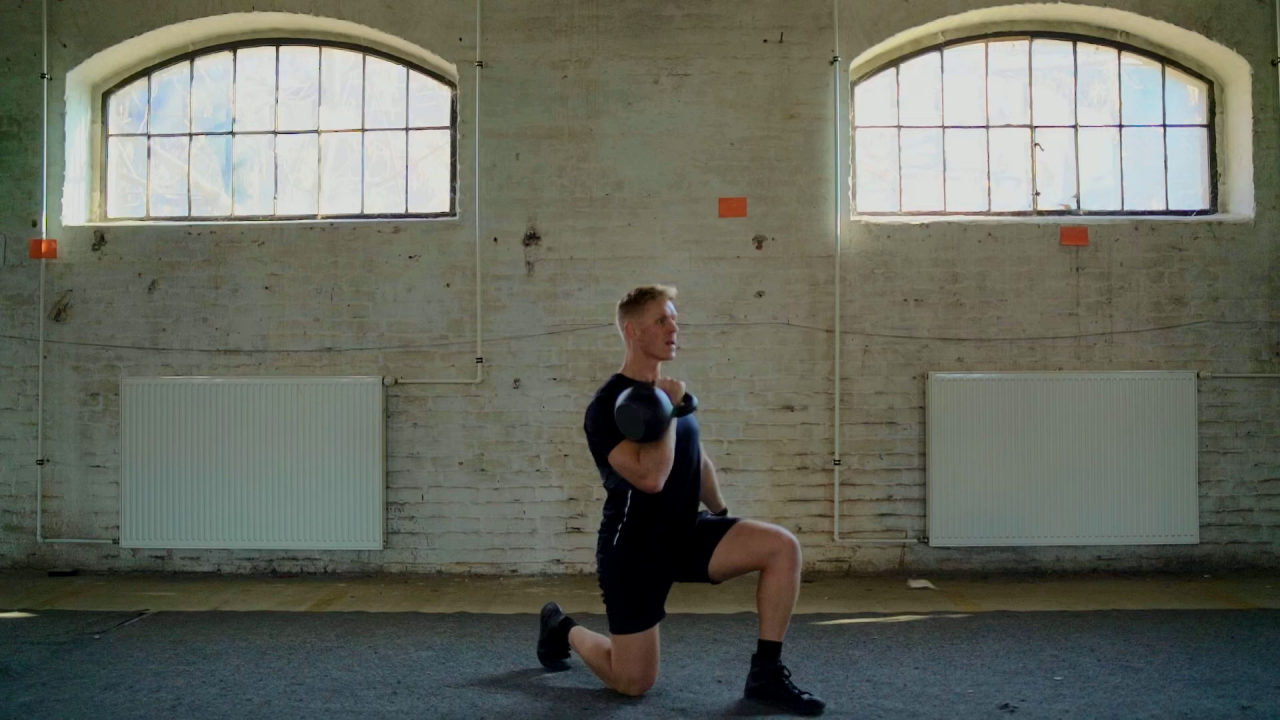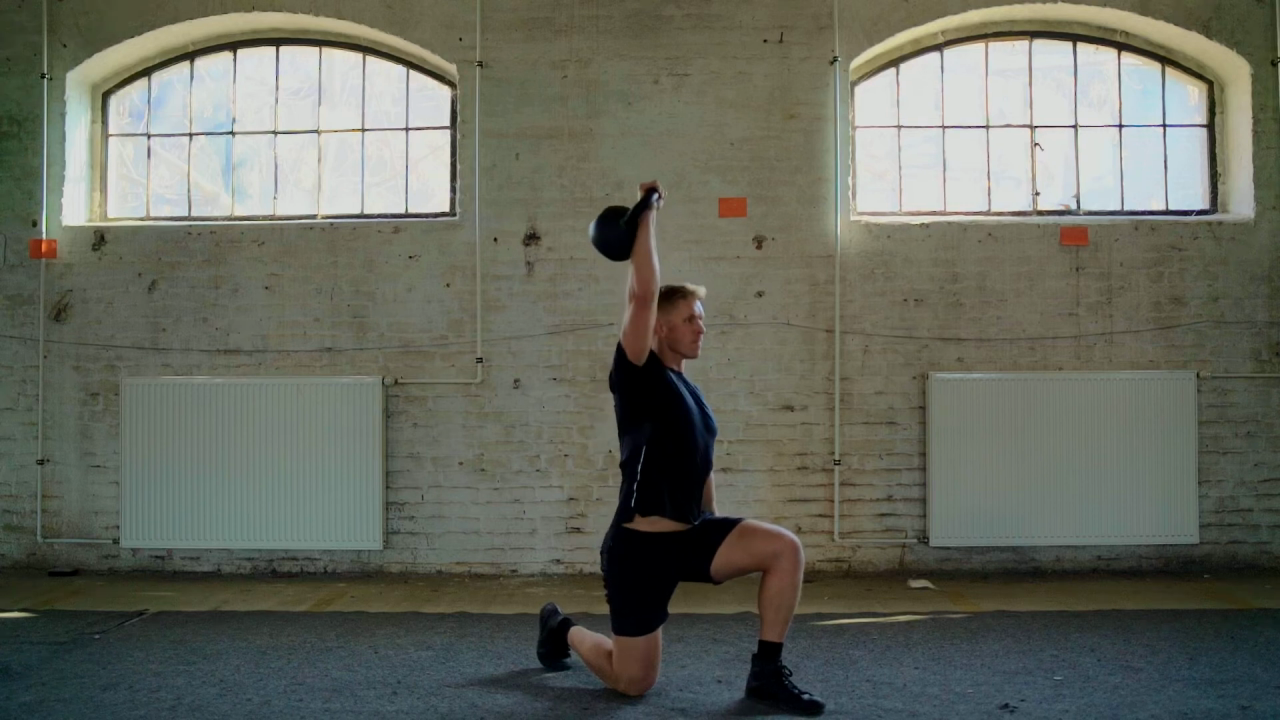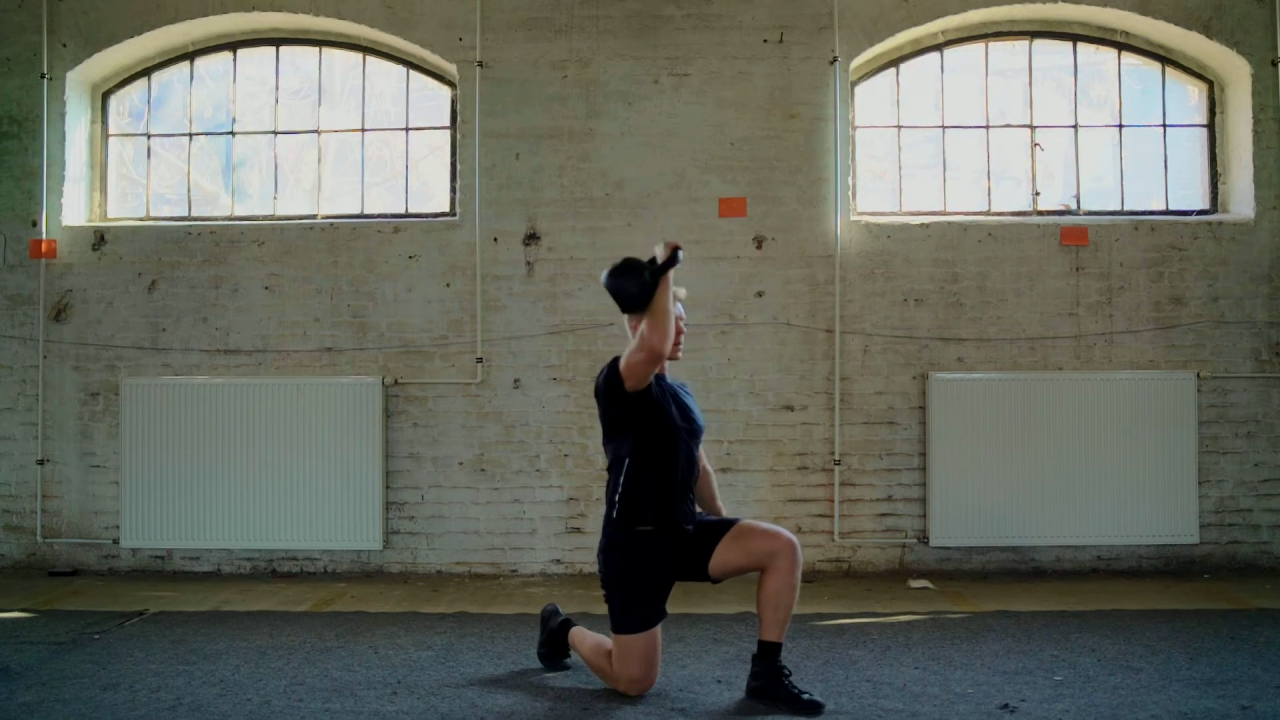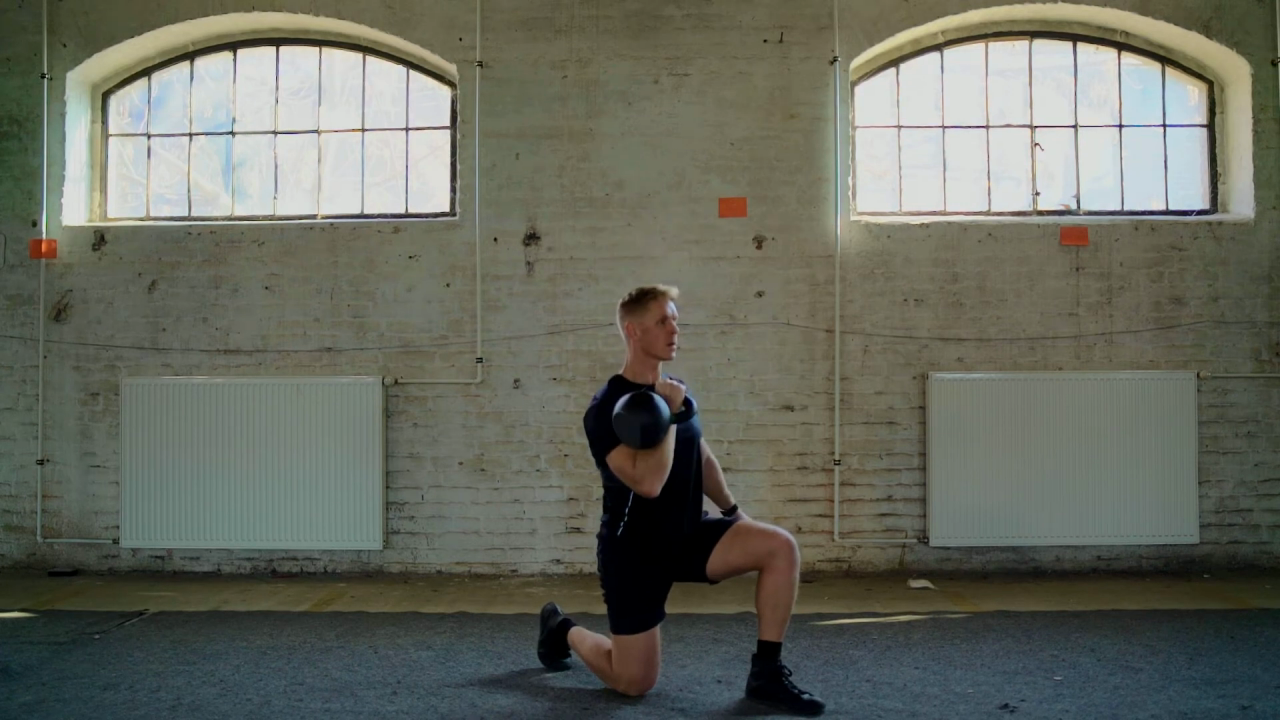
dt=1s
person 1, frame 1
left shoulder: (669, 390)
right shoulder: (609, 407)
right elbow: (651, 478)
left wrist: (721, 514)
right wrist: (669, 409)
left hip: (685, 534)
right hip: (634, 551)
left knee: (782, 547)
right knee: (634, 683)
left ankle: (766, 673)
right ankle: (564, 630)
person 1, frame 2
left shoulder: (688, 392)
right shoulder: (637, 376)
right elbow: (642, 296)
left wrist: (714, 527)
right wrist: (646, 217)
left hip: (688, 536)
right hip: (640, 548)
left knee: (785, 549)
left ankle: (767, 672)
right ankle: (562, 630)
person 1, frame 3
left shoulder: (680, 393)
right shoulder: (618, 383)
right elbow: (654, 345)
left wrist: (724, 528)
right wrist: (664, 269)
left hip: (684, 533)
right hip: (636, 547)
left knee: (783, 546)
right knee: (634, 682)
left ankle: (766, 673)
right ankle: (562, 630)
person 1, frame 4
left shoulder: (675, 390)
right shoulder: (607, 409)
left elbow: (701, 458)
right elbow: (649, 482)
left wrist: (732, 512)
right wrist: (668, 413)
left hip: (686, 534)
right hip: (634, 549)
left knee: (780, 547)
right knee: (634, 682)
left ankle: (766, 673)
right ankle: (563, 631)
